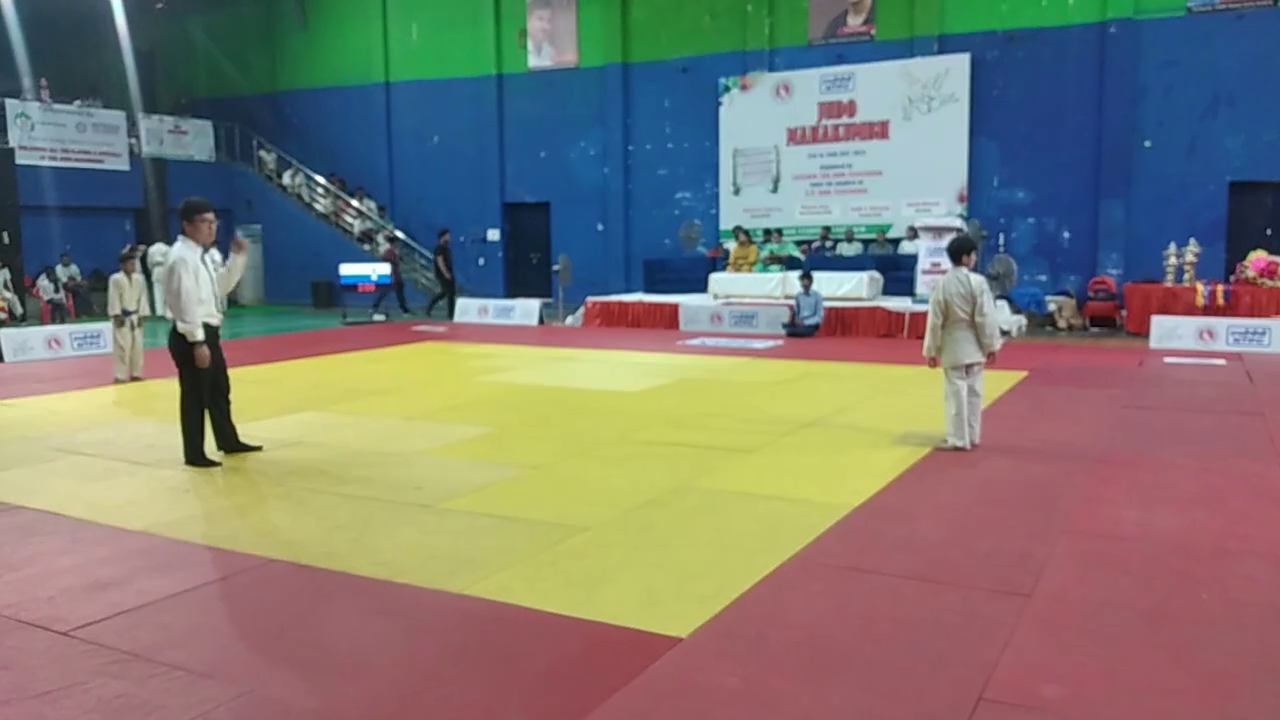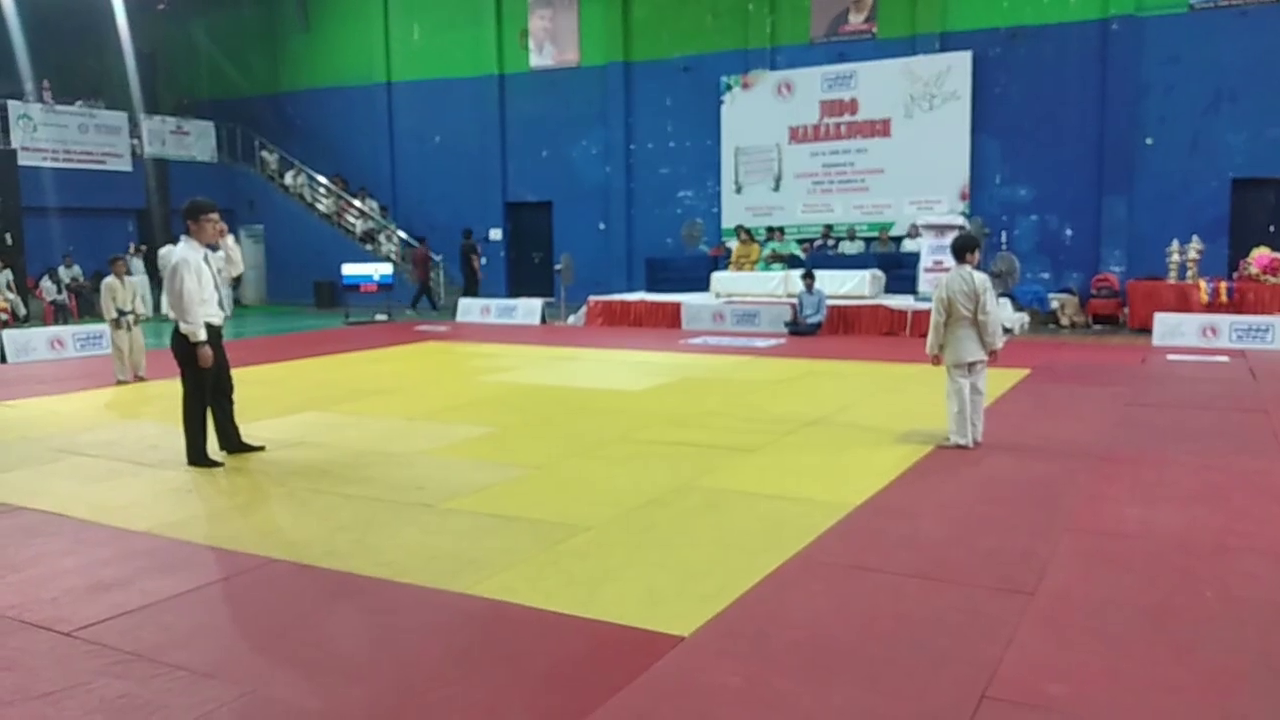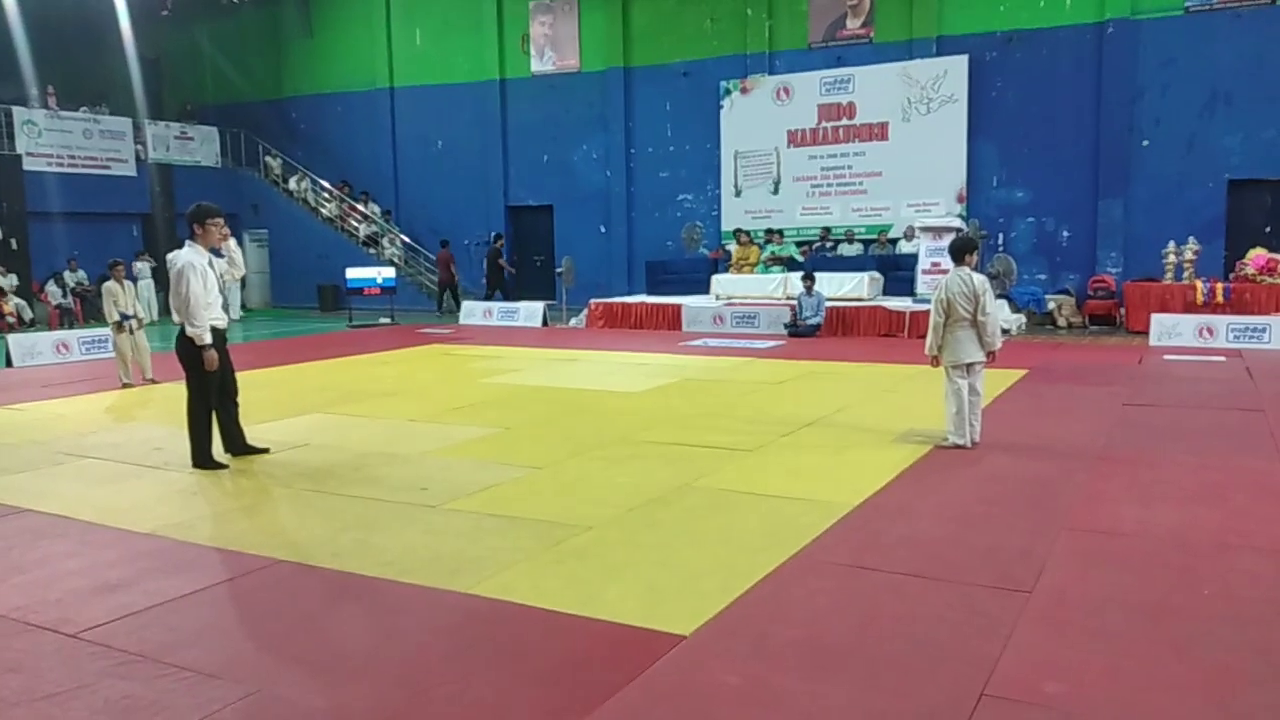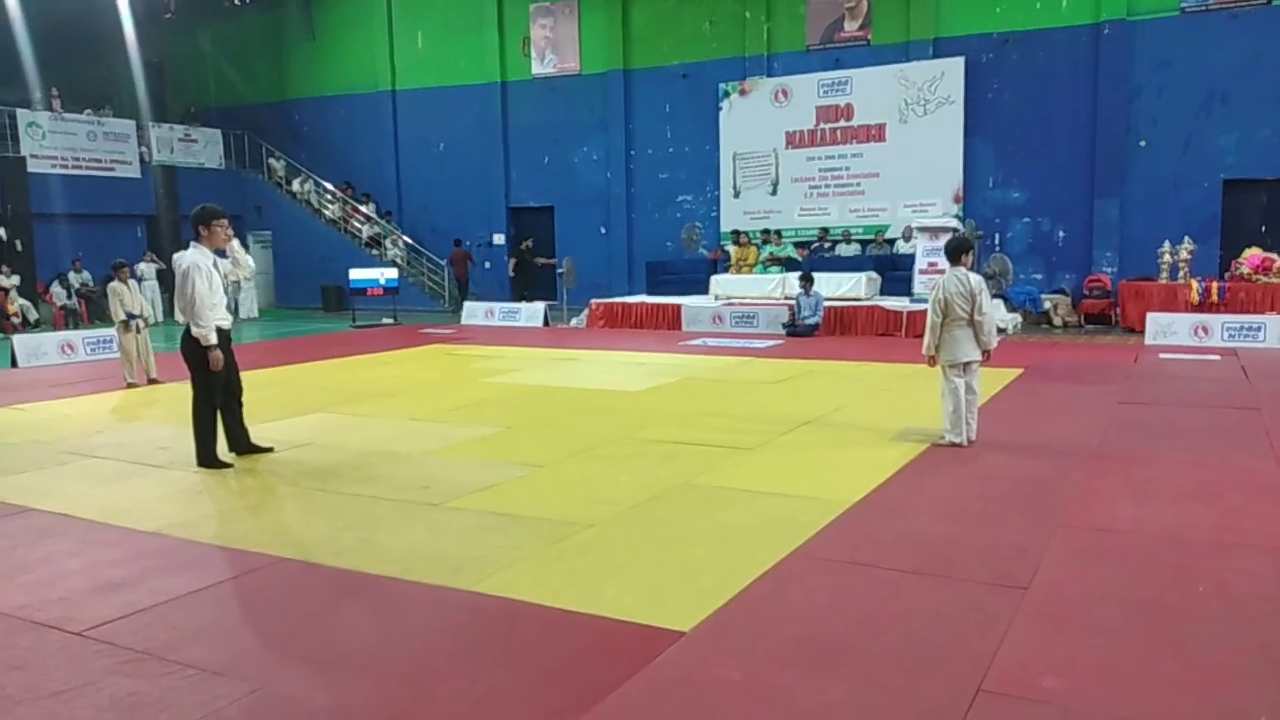
dt=0.5s
person 1, frame 1
left shoulder: (199, 255)
right shoulder: (182, 257)
left elbow: (222, 285)
right elbow: (186, 303)
left wrist: (237, 257)
right wrist: (198, 343)
left hip: (208, 332)
right hip: (192, 336)
left knee: (219, 390)
right knee: (195, 395)
left ankle: (229, 441)
right ankle: (194, 454)
person 1, frame 2
left shoulder: (203, 254)
right shoulder: (185, 257)
right elbow: (189, 304)
right wrist: (200, 343)
left hip: (210, 332)
right hip: (194, 336)
left knee: (222, 389)
right knee: (197, 396)
left ankle: (231, 442)
right ankle: (197, 454)
person 1, frame 3
left shoulder: (206, 259)
right shoulder: (189, 261)
right elbow: (194, 308)
right wrist: (206, 346)
left hip: (214, 335)
right hip: (199, 340)
left knee: (227, 392)
right knee: (202, 399)
left ankle: (236, 444)
right ankle: (202, 456)
person 1, frame 4
left shoulder: (210, 259)
right shoulder: (194, 262)
right elbow: (199, 308)
left wrist: (231, 244)
right wrist: (211, 346)
left hip: (219, 336)
right hip: (204, 340)
left knee: (232, 392)
right knee: (207, 399)
left ankle: (240, 443)
right ankle: (206, 456)
person 2, frame 1
left shoulder: (942, 284)
right shoulder: (978, 282)
left elbow: (935, 320)
right elbow: (986, 317)
left wrist: (932, 350)
right wrist: (991, 346)
left hip: (952, 345)
right hip: (974, 344)
left knee: (956, 392)
right knee: (973, 391)
left ankle: (959, 439)
right ankle: (972, 436)
person 2, frame 2
left shoulder: (946, 282)
right shoulder: (981, 279)
left elbow: (938, 318)
right elbow: (988, 315)
left wrist: (935, 348)
right wrist: (993, 344)
left hip: (955, 343)
right hip: (977, 343)
left knee: (958, 389)
right knee: (976, 389)
left ankle: (961, 437)
right ankle: (975, 434)
person 2, frame 3
left shoulder: (945, 283)
right shoulder: (980, 281)
left elbow: (937, 319)
right elbow: (987, 316)
left wrist: (933, 349)
right wrist: (991, 345)
left hip: (953, 344)
right hip: (975, 343)
left knee: (957, 391)
right knee: (974, 390)
left ankle: (959, 437)
right ankle: (972, 434)
person 2, frame 4
left shoulder: (942, 283)
right shoulder: (976, 281)
left elbow: (935, 319)
right elbow: (984, 315)
left wrist: (931, 349)
right wrist: (987, 344)
left hip: (950, 343)
right hip: (971, 343)
left knee: (953, 389)
right knee: (970, 389)
left ankle: (956, 435)
right ankle: (969, 432)
